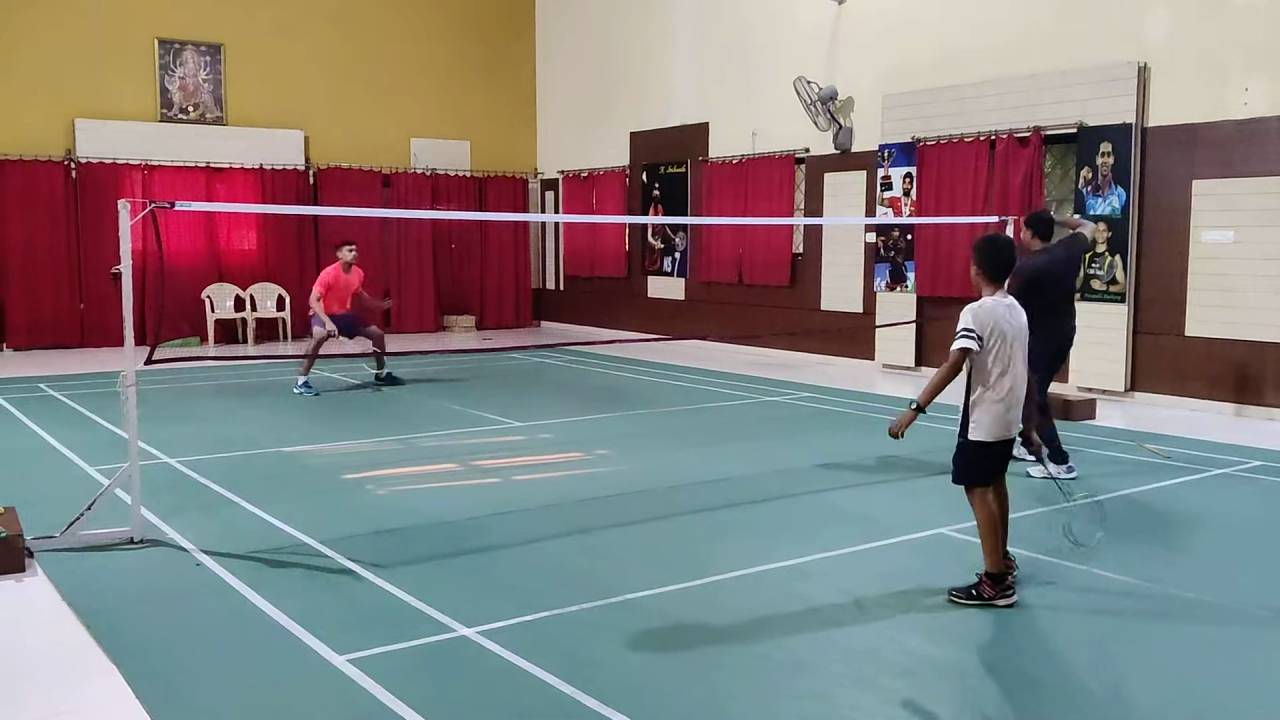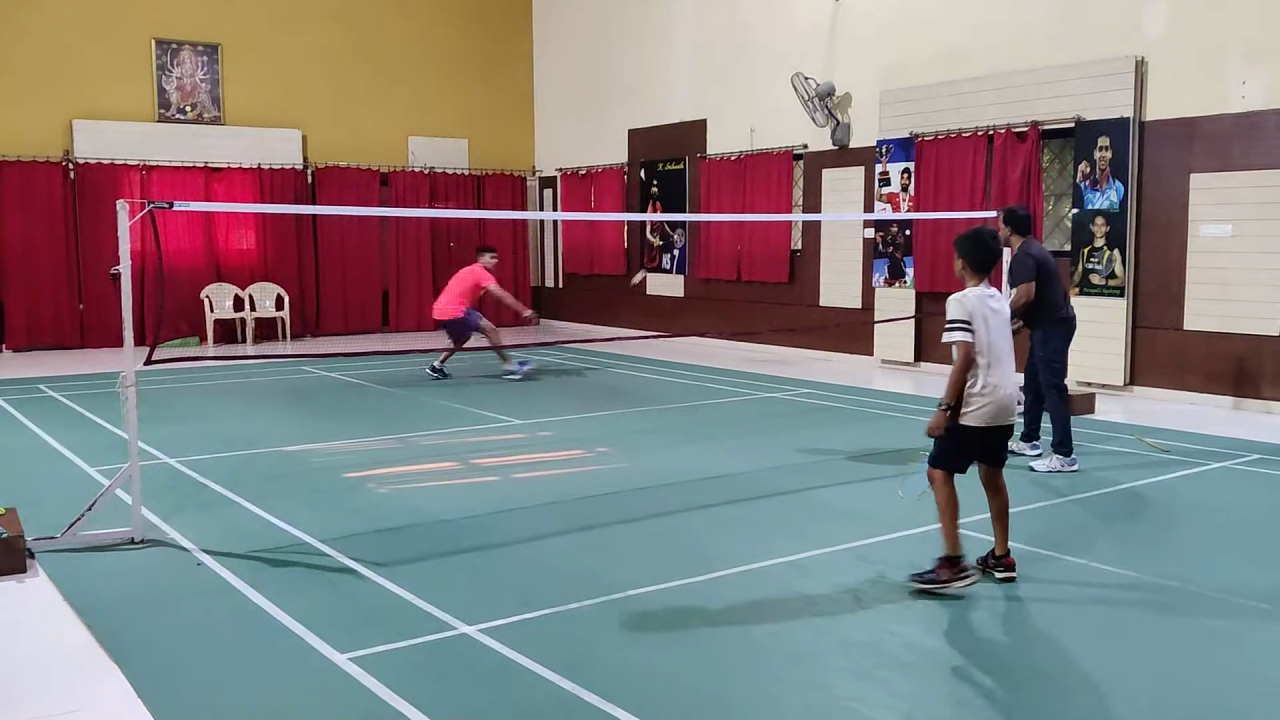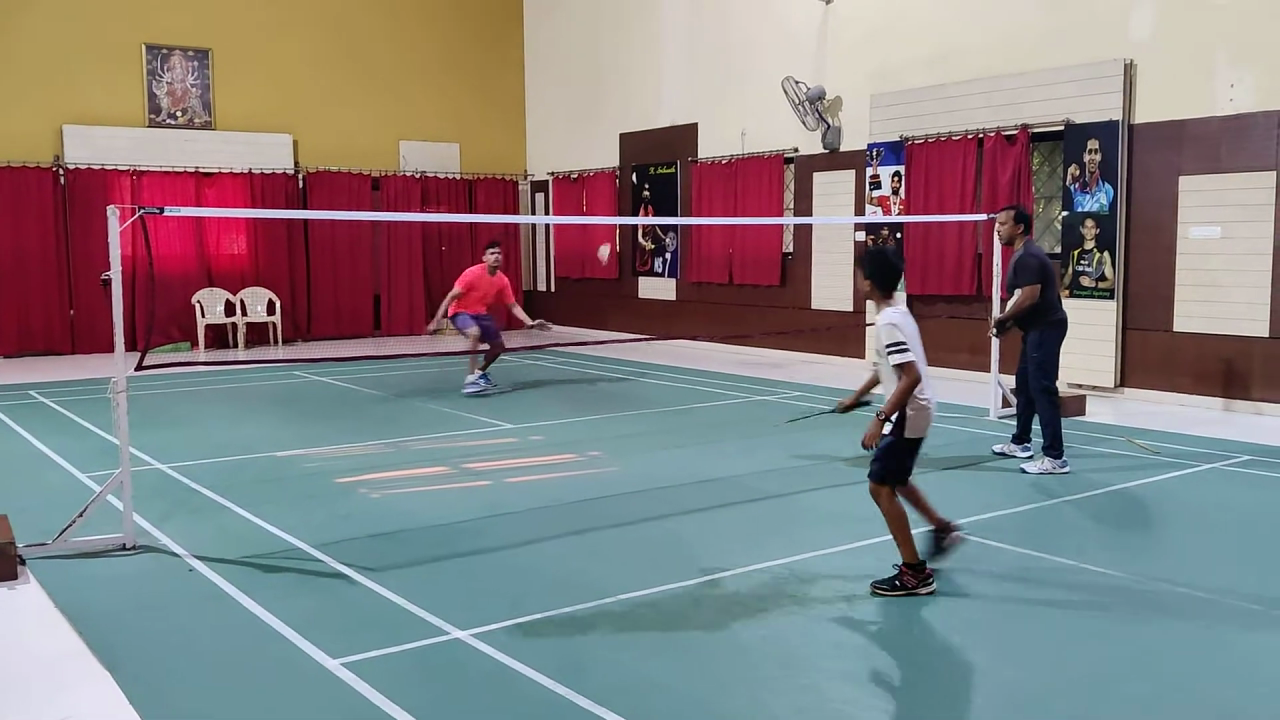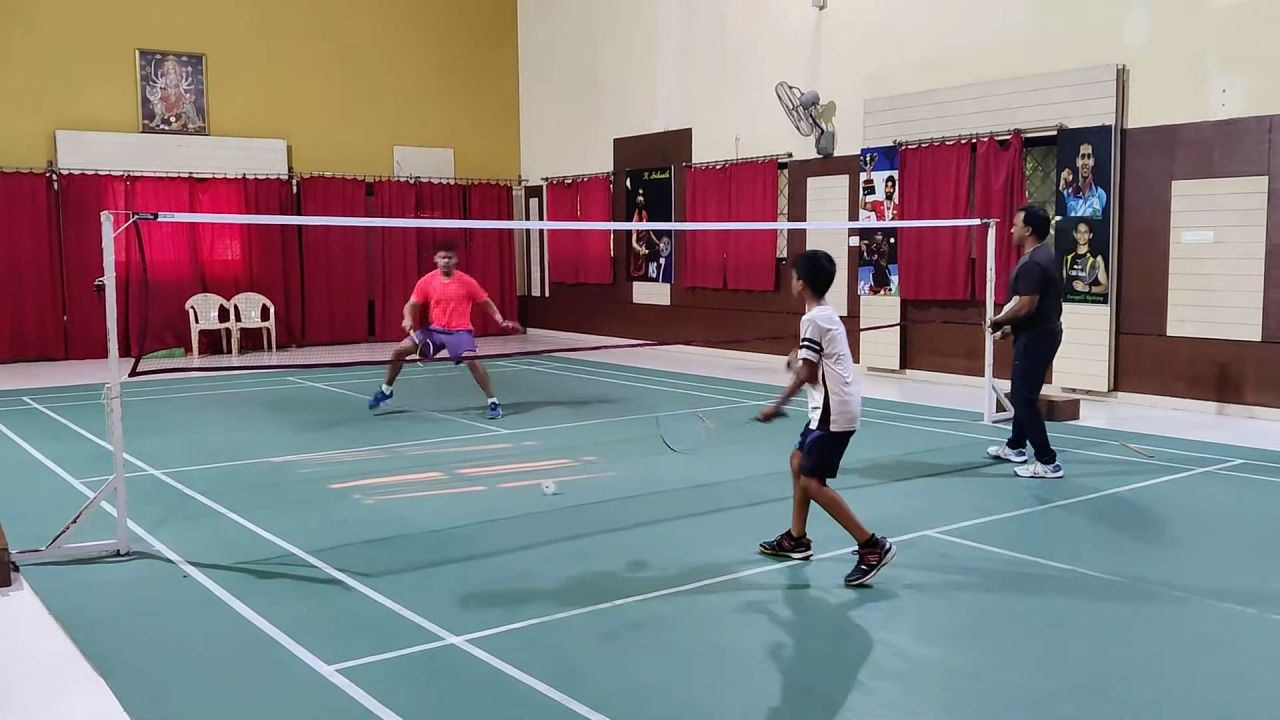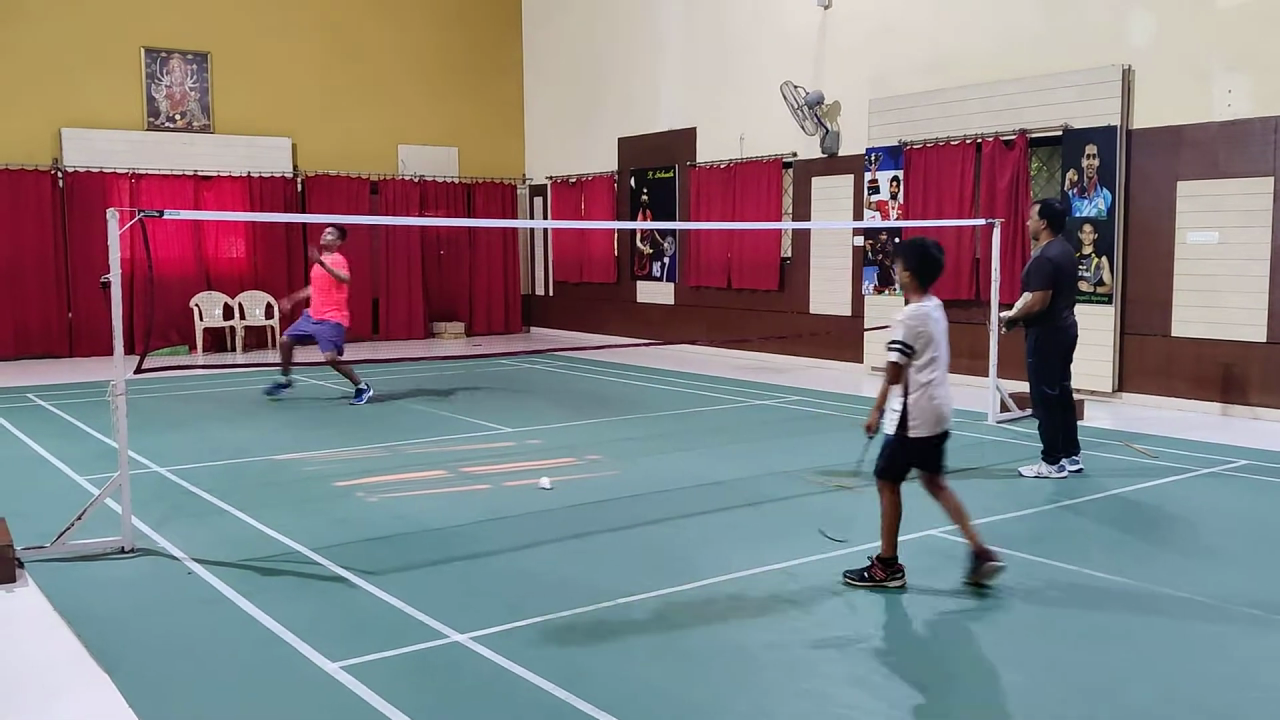
dt=0.7s
person 1, frame 1
left shoulder: (976, 313)
right shoulder: (1018, 311)
left elbow: (953, 366)
right elbow: (1024, 373)
left wrist: (915, 409)
right wrist: (1029, 424)
left hip: (983, 420)
right hip: (1009, 418)
left knee: (979, 492)
right knee: (995, 486)
left ankle: (997, 582)
right ankle: (1003, 560)
person 1, frame 2
left shoulder: (961, 301)
right shoulder: (1000, 300)
left elbow: (965, 358)
left wrist: (945, 408)
left hip: (977, 407)
right hip: (1005, 404)
left knee: (940, 474)
right knee: (992, 475)
left ankle: (953, 562)
right ankle: (1001, 557)
person 1, frame 3
left shoulder: (888, 322)
right shoulder: (897, 312)
left elbow: (912, 376)
left wrist: (881, 418)
right wrist: (857, 395)
left hip: (906, 415)
right hip: (908, 412)
left knee: (880, 487)
right knee: (892, 478)
left ankle: (914, 572)
right ankle: (941, 527)
person 1, frame 4
left shoulder: (812, 320)
right shoulder: (825, 315)
left elbow: (807, 374)
right elbow: (816, 374)
left wrist: (794, 366)
right wrist: (778, 404)
left hip: (834, 413)
right hip: (829, 409)
left knee: (813, 482)
right knee: (798, 464)
left ankle: (872, 546)
right ankle: (796, 539)
person 1, frame 5
left shoulder: (908, 318)
right shoulder: (936, 308)
left elbow: (893, 375)
right wrist: (879, 409)
left hip: (914, 417)
right hip: (938, 412)
left knee: (887, 482)
right knee: (934, 481)
left ankle: (887, 566)
right ankle: (980, 553)
person 2, frame 1
left shoulder: (1025, 268)
right shoulder: (1070, 250)
right elbow: (1088, 227)
right wrist: (1056, 220)
left hip: (1040, 339)
right hip: (1063, 335)
left knee: (1032, 399)
right knee: (1034, 394)
left ankle: (1060, 463)
right ankle: (1029, 446)
person 2, frame 2
left shoulder: (1022, 256)
right shoulder: (1033, 249)
left elbow: (1025, 296)
right wrist: (1022, 321)
left hip: (1052, 327)
right hip: (1050, 324)
left knee: (1052, 387)
right knee: (1033, 381)
left ankle: (1064, 455)
right ankle: (1029, 440)
person 2, frame 3
left shoulder: (1027, 256)
right shoulder: (1024, 254)
left elbow: (1029, 298)
left wrist: (1001, 319)
right wrist: (1008, 322)
left hip: (1045, 329)
right hip: (1037, 329)
left knee: (1042, 390)
right knee: (1024, 385)
left ankle: (1054, 457)
right ankle: (1020, 442)
person 2, frame 4
left shoulder: (1032, 264)
right shoulder: (1045, 256)
left elbow: (1025, 307)
left wrist: (998, 321)
right wrist: (1010, 325)
left hip: (1035, 337)
right hip: (1044, 333)
left knee: (1024, 398)
right knee: (1025, 394)
left ankle: (1047, 462)
right ankle: (1015, 446)
person 2, frame 5
left shoulder: (1045, 258)
right shoulder: (1065, 251)
left elbow: (1038, 302)
left wrist: (1012, 318)
right wrist: (1017, 315)
left hip: (1046, 335)
right hip: (1064, 330)
left knee: (1044, 399)
right knee: (1062, 394)
left ankle: (1052, 462)
right ankle: (1070, 455)
